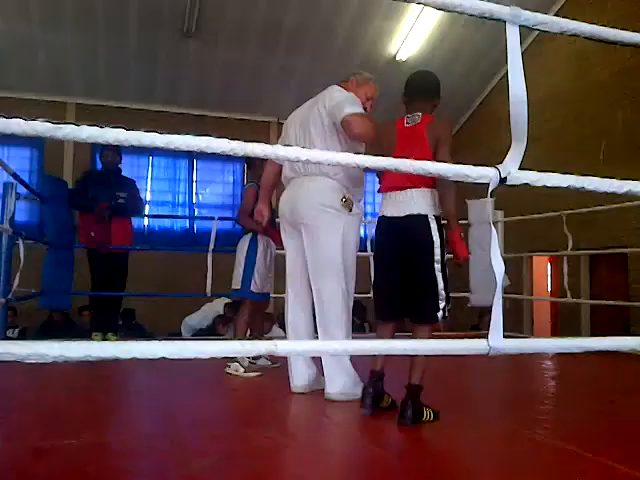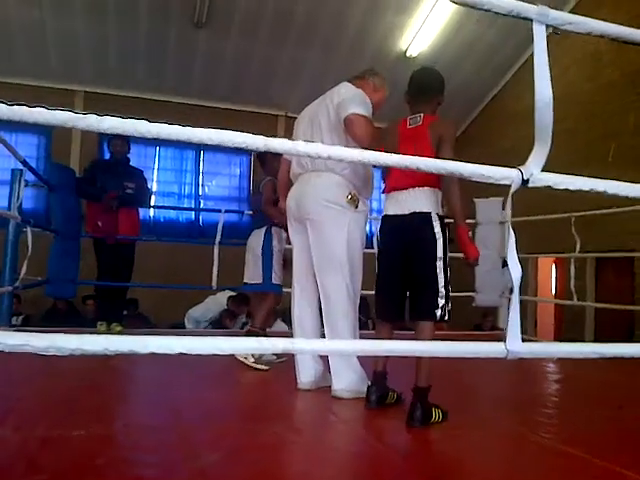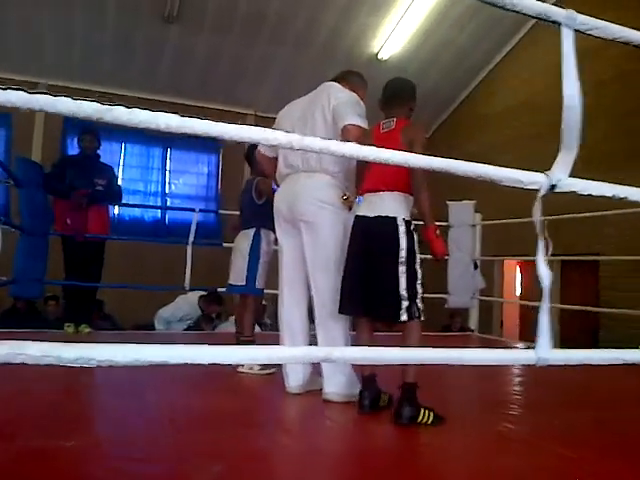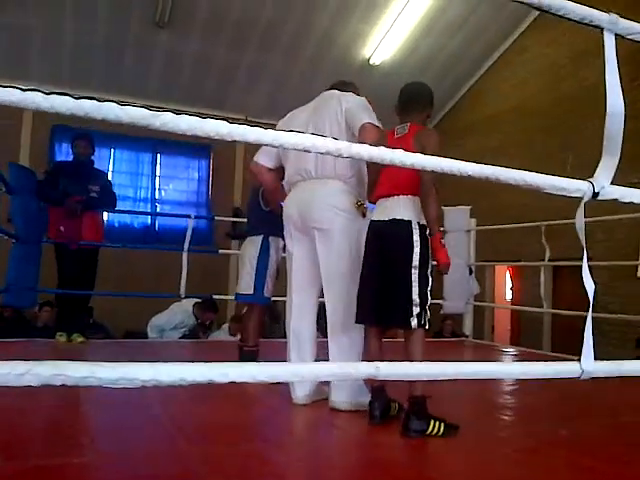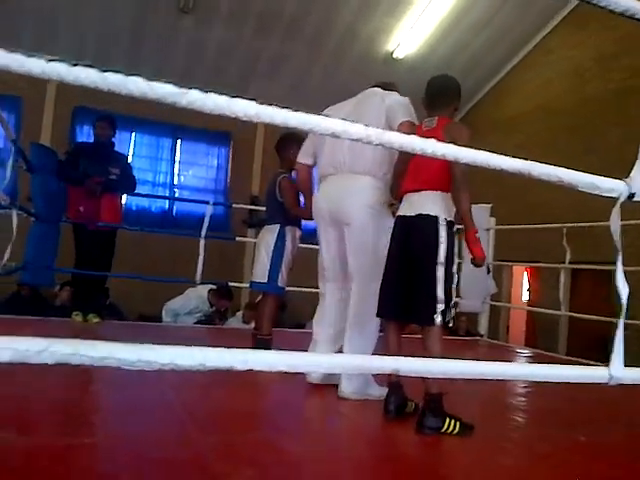
dt=0.5s
person 1, frame 1
left shoulder: (385, 132)
right shoulder: (439, 128)
left elbow: (382, 176)
right elbow: (444, 182)
right wrist: (455, 233)
left hip: (387, 219)
right hip: (422, 219)
left knee: (388, 311)
right knee: (425, 313)
left ankle: (374, 387)
right ankle: (412, 400)
person 1, frame 2
left shoulder: (391, 132)
right shoulder: (442, 128)
left elbow: (386, 179)
right elbow: (448, 181)
right wrist: (463, 233)
left hip: (392, 219)
right hip: (424, 218)
left knee: (387, 308)
right knee: (426, 312)
left ankle: (378, 386)
right ankle: (421, 401)
person 1, frame 3
left shoulder: (368, 135)
right shoulder: (413, 132)
left elbow: (358, 183)
right elbow: (418, 183)
right wrist: (432, 231)
left hip: (364, 220)
right hip: (394, 220)
left knee: (364, 310)
right knee: (409, 313)
left ankle: (369, 390)
right ankle: (408, 398)
person 1, frame 4
left shoulder: (383, 141)
right shoulder: (427, 136)
left elbow: (372, 192)
right elbow: (427, 188)
right wrist: (437, 240)
left hip: (378, 224)
right hip: (408, 225)
left knee: (374, 319)
right knee: (413, 321)
left ankle: (379, 400)
right ankle: (417, 412)
person 1, frame 5
left shoulder: (412, 135)
right shoulder: (456, 131)
left elbow: (395, 189)
right elbow: (459, 184)
right wrist: (472, 235)
left hip: (405, 219)
right hip: (435, 220)
left knee: (395, 313)
right knee: (431, 317)
left ankle: (395, 395)
right ankle: (432, 408)
person 2, frame 1
left shoulder: (299, 113)
right shoulder: (340, 96)
left elbow: (274, 160)
right elbow: (359, 127)
left wrist: (263, 200)
right wrist: (376, 136)
left hip: (292, 198)
right hip: (326, 198)
left knee: (298, 290)
right knee: (333, 289)
left ankle: (302, 375)
right ankle: (340, 380)
person 2, frame 2
left shoulder: (312, 110)
right shoulder: (351, 94)
left elbow: (288, 158)
right elbow: (358, 126)
left wrist: (283, 197)
left hip: (301, 193)
right hip: (334, 195)
left knee: (305, 285)
right knee: (340, 284)
left ankle: (309, 370)
right ankle: (347, 378)
person 2, frame 3
left shoulder: (291, 107)
right shoulder: (345, 97)
left elbow: (264, 154)
right elbow: (354, 136)
left hip: (287, 195)
right hip: (324, 193)
left knee: (292, 287)
right knee: (330, 286)
left ankle: (297, 374)
right ankle: (338, 380)
person 2, frame 4
left shoulder: (293, 117)
right shoulder: (352, 101)
left elbow: (260, 166)
right elbow: (372, 136)
left hip: (297, 202)
right hip: (335, 199)
left knee: (301, 294)
right knee: (344, 294)
left ankle: (302, 384)
right ankle: (347, 390)
person 2, frame 5
left shoulder: (333, 110)
right shoulder: (393, 100)
left elbow: (302, 165)
right elbow: (407, 134)
left wrist: (310, 201)
left hip: (326, 192)
right hip: (365, 194)
left knee: (334, 283)
right knee: (365, 285)
right ankle: (354, 380)
person 3, frame 1
left shoulder: (259, 190)
right shoulder: (253, 187)
right elbow: (242, 217)
right wrist: (269, 232)
left hip: (263, 246)
right hip: (255, 244)
left knee: (261, 303)
right knee: (249, 302)
left ankle: (255, 353)
right ankle: (237, 358)
person 3, frame 2
left shoulder: (266, 184)
right shoulder: (270, 182)
right elbow: (267, 207)
left wrist: (281, 255)
right wrist: (287, 221)
left hip: (267, 238)
right hip: (268, 237)
left knee: (261, 295)
right knee: (272, 294)
person 3, frame 3
left shoulder: (250, 184)
right shoulder: (261, 182)
left hip: (250, 238)
right hip: (256, 239)
left knee: (246, 297)
right knee: (252, 296)
left ankle: (242, 348)
person 3, frame 4
left shoulder: (259, 190)
right elbow: (281, 211)
left hip: (258, 245)
right hip: (263, 244)
left knee: (255, 305)
right knee: (258, 304)
left ankle: (245, 359)
right ankle: (250, 361)
person 3, frame 5
left shoulder: (278, 179)
right shoulder: (286, 180)
right elbow: (294, 210)
left hip: (276, 235)
right hip: (280, 236)
left knee: (269, 294)
right knee: (273, 293)
left ankle: (258, 345)
right ankle: (263, 346)
person 4, frame 1
left shoulder: (128, 183)
right shoulder: (89, 178)
left elbow: (138, 208)
right elbow: (73, 199)
left wrist: (113, 209)
right wrist: (94, 207)
left hip: (120, 241)
right hip: (96, 239)
left knee: (117, 284)
right knee: (99, 283)
left ankle: (111, 329)
right ankle: (97, 328)
person 4, frame 2
left shoulder: (137, 174)
right shoulder: (97, 167)
left elbow: (145, 199)
right elbow: (81, 187)
left wrist: (121, 199)
right wrist: (101, 196)
left hip: (126, 231)
right hip: (103, 229)
left knee: (123, 275)
right knee: (105, 273)
left ankle: (116, 318)
right ankle: (102, 317)
person 4, frame 3
left shoulder: (107, 170)
right shoulder: (66, 163)
left elbow: (116, 196)
right elbow: (48, 183)
left wrist: (90, 197)
right wrist: (70, 193)
left hip: (96, 230)
right hip: (71, 227)
left knee: (92, 275)
right knee: (73, 273)
left ankle: (84, 320)
right ankle: (70, 319)
person 4, frame 4
left shoulder: (101, 176)
right shoulder: (59, 169)
left elbow: (110, 202)
right elbow: (42, 191)
left wrist: (84, 204)
right wrist: (64, 200)
left hip: (90, 237)
right hip: (64, 234)
left knee: (85, 283)
right knee: (66, 280)
left ankle: (77, 329)
right ankle: (62, 327)
person 4, frame 5
left shoulder: (121, 160)
right shoulder: (80, 150)
left elbow: (130, 185)
right elbow: (63, 171)
left wrist: (103, 185)
right wrist: (84, 181)
left hip: (108, 219)
right hip: (83, 215)
left knee: (101, 264)
right knee: (83, 260)
left ankle: (92, 309)
right ankle: (78, 307)
